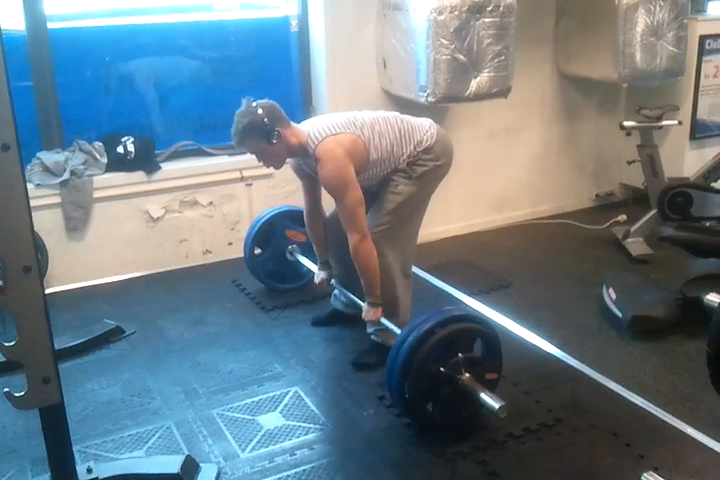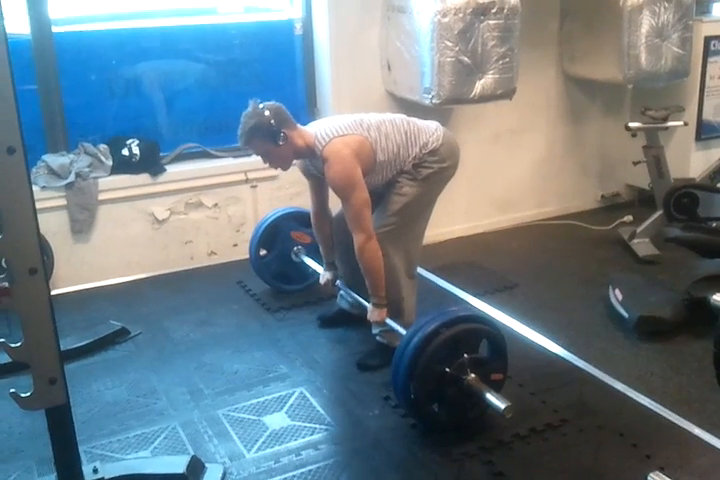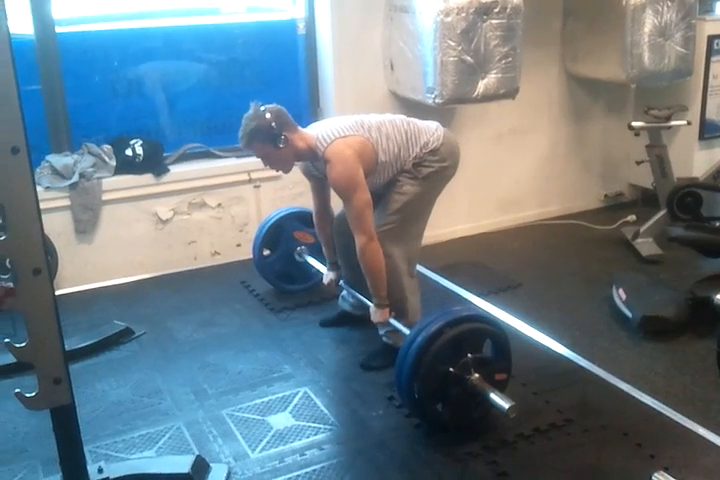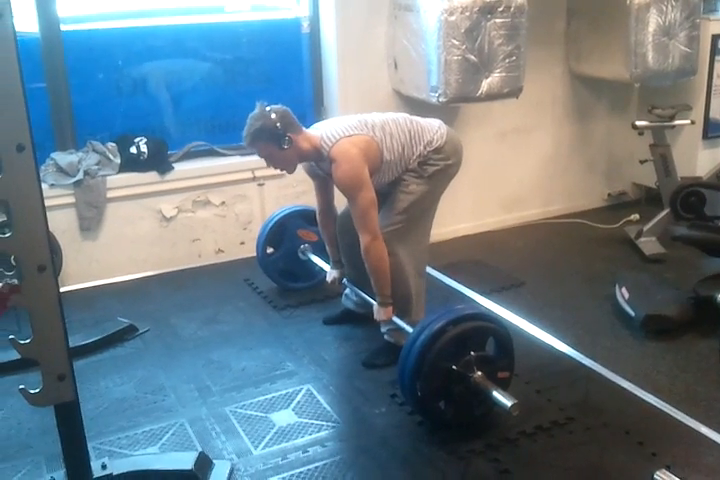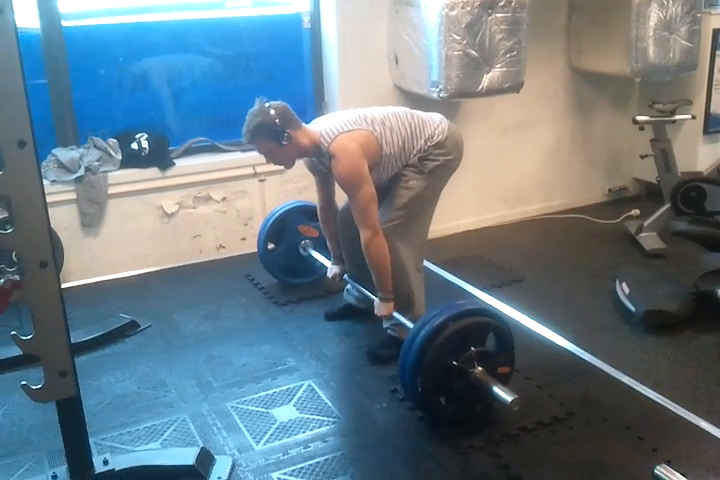
dt=0.2s
person 1, frame 1
left shoulder: (330, 157)
right shoulder: (300, 149)
left elbow: (359, 237)
right elbow: (313, 211)
left wrist: (374, 302)
right wrist: (323, 265)
left hip: (426, 151)
right hip: (394, 155)
left knee: (382, 238)
right knee: (337, 227)
left ankle: (389, 338)
right ankle: (348, 305)
person 1, frame 2
left shoulder: (337, 158)
right shoulder: (308, 149)
left elbow: (365, 238)
right elbow: (319, 212)
left wrist: (378, 303)
right wrist: (329, 265)
left hip: (432, 153)
right hip: (400, 157)
left knee: (387, 239)
right knee: (343, 227)
left ankle: (395, 338)
right ankle: (353, 305)
person 1, frame 3
left shoulder: (339, 159)
right shoulder: (309, 148)
left elbow: (366, 238)
right elbow: (322, 213)
left wrist: (381, 303)
right wrist: (332, 265)
left hip: (433, 153)
right hip: (399, 156)
left knee: (387, 238)
right knee: (344, 228)
left ankle: (400, 338)
right ankle: (356, 306)
person 1, frame 4
left shoulder: (344, 159)
right shoulder: (312, 149)
left elbow: (371, 238)
right elbow: (325, 212)
left wrist: (384, 301)
right wrist: (336, 264)
left hip: (435, 152)
right hip: (404, 154)
left knee: (394, 238)
right knee: (348, 226)
left ankle: (403, 336)
right ankle: (359, 304)
person 1, frame 5
left shoulder: (344, 154)
right shoulder: (313, 143)
left elbow: (371, 233)
right elbow: (327, 208)
left wrist: (386, 297)
right wrist: (337, 259)
left hip: (437, 146)
right hip: (405, 148)
left knee: (394, 233)
right knee: (349, 222)
left ankle: (404, 331)
right ankle: (361, 300)
